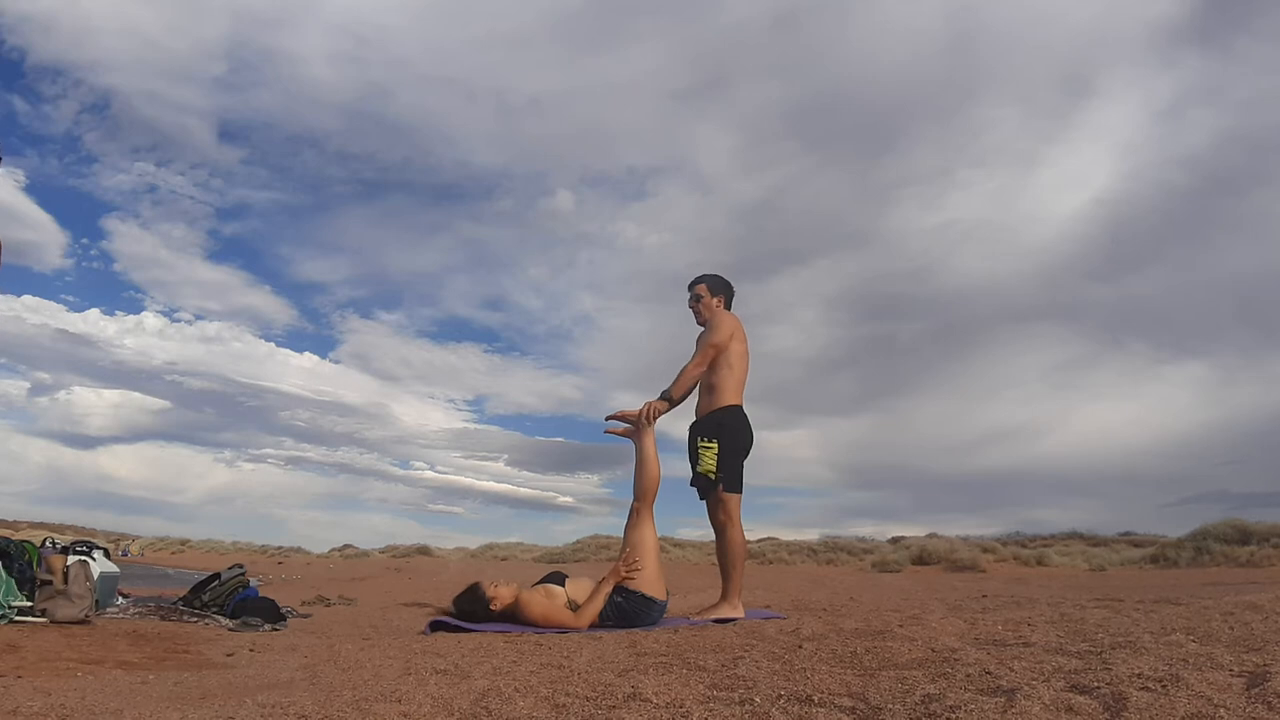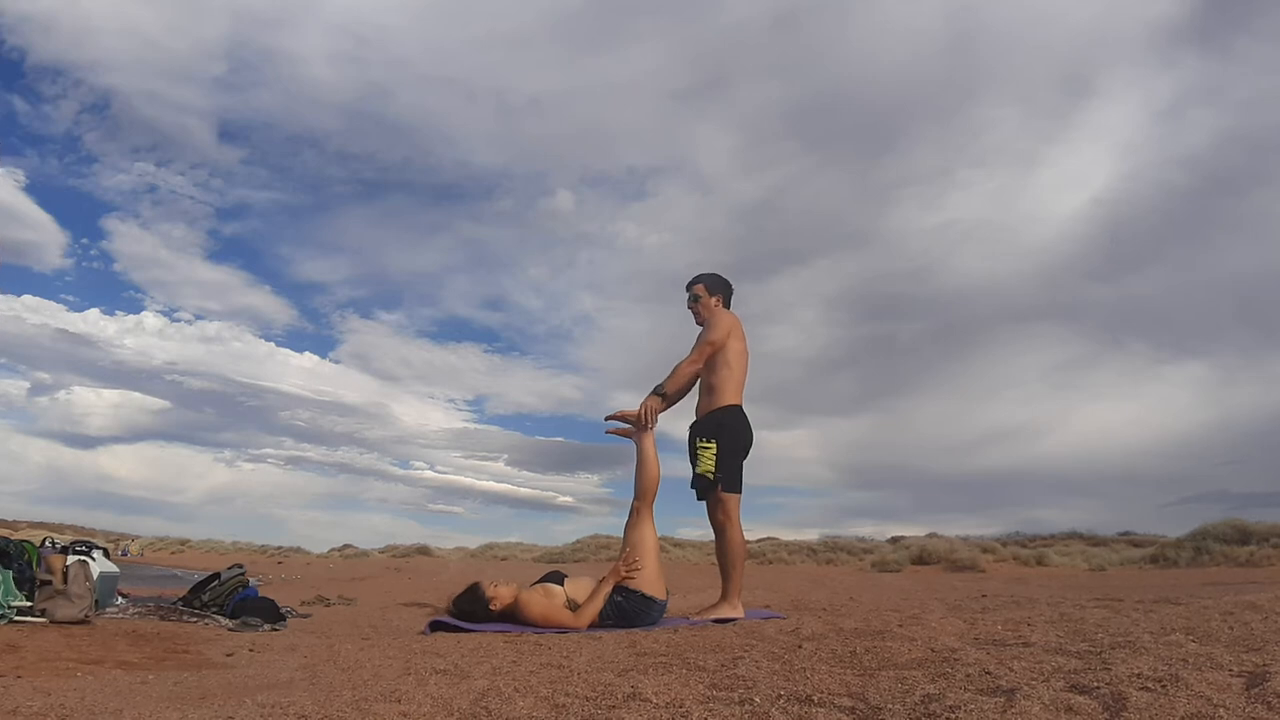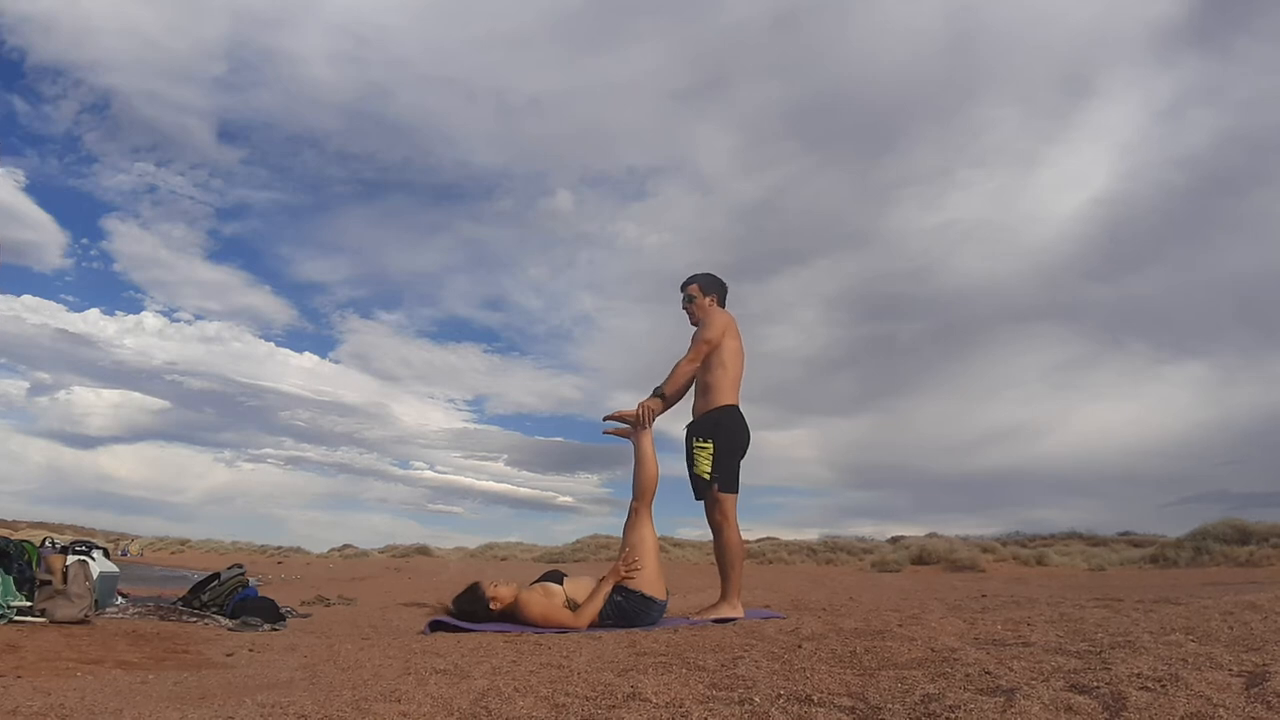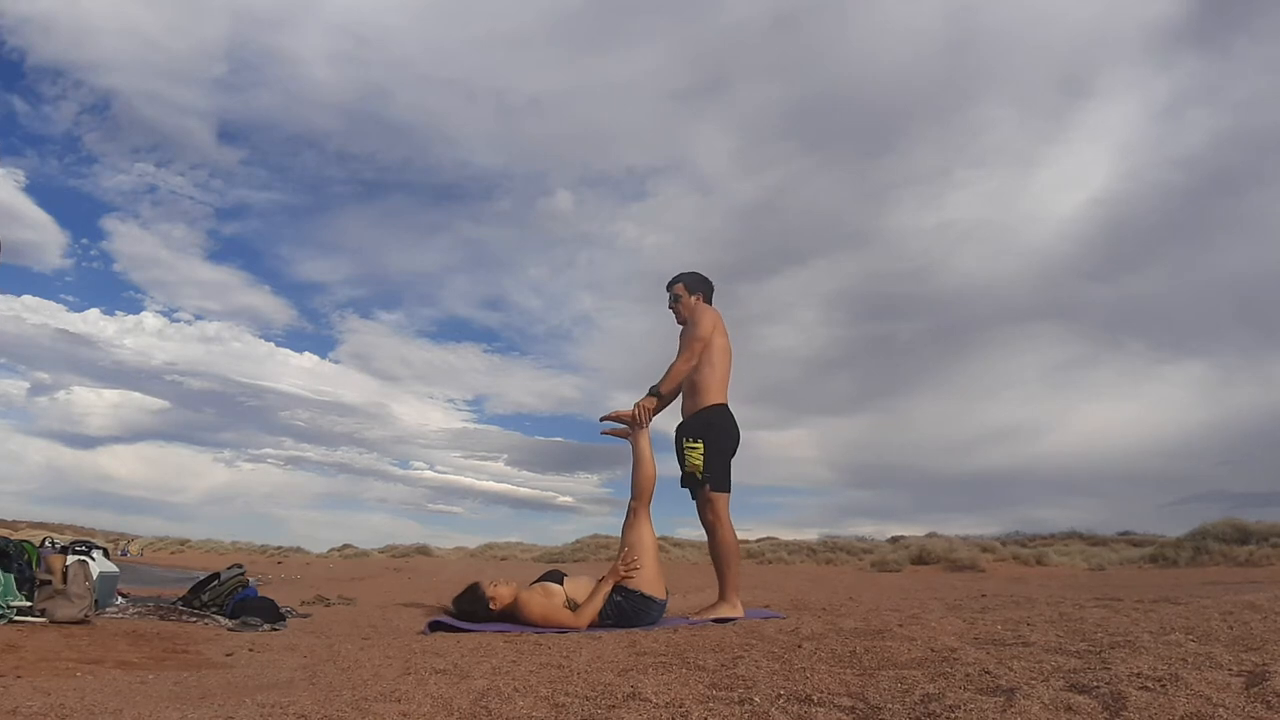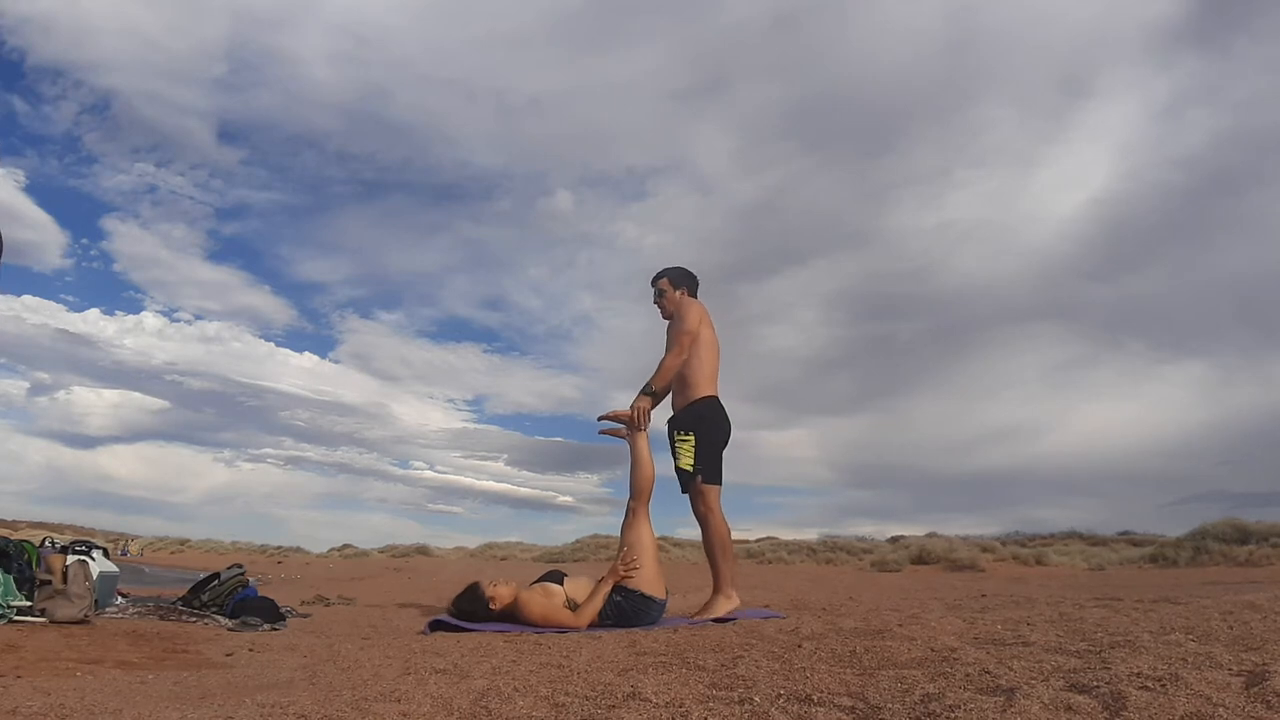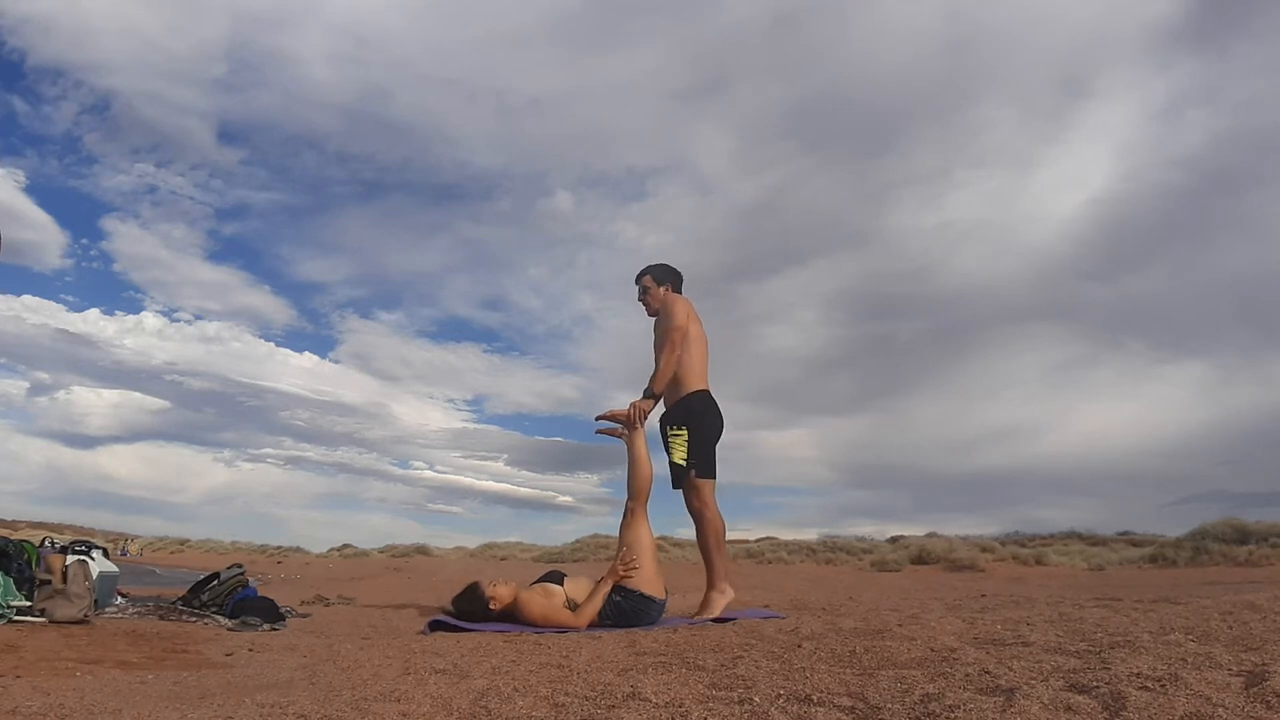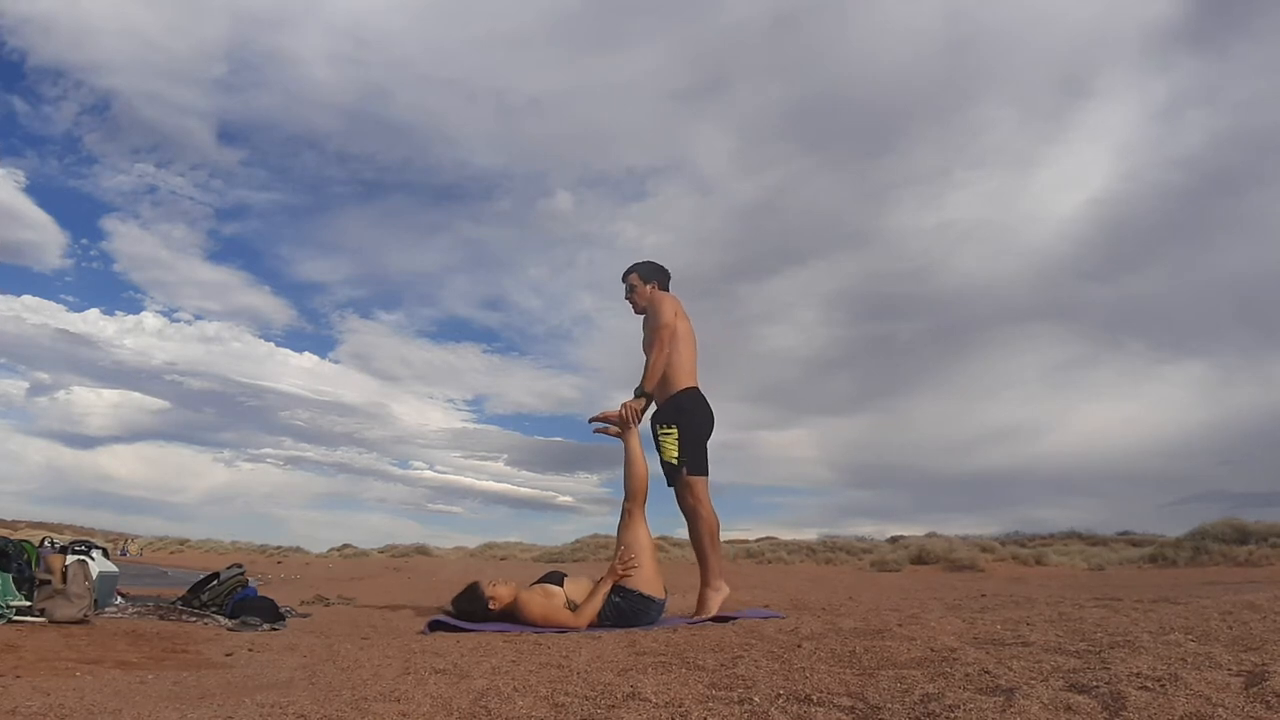
dt=0.3s
person 1, frame 1
left shoulder: (724, 322)
right shoulder: (711, 337)
left elbow: (697, 366)
right elbow: (691, 384)
left wrist: (663, 399)
right wrist: (654, 410)
left hip: (724, 426)
right hip: (715, 429)
left knee: (726, 516)
right knee: (721, 518)
left ankle: (732, 601)
right ankle: (729, 600)
person 1, frame 2
left shoulder: (724, 320)
right shoulder: (713, 334)
left elbow: (693, 363)
right elbow: (688, 383)
left wrist: (655, 395)
right wrist: (652, 410)
left hip: (724, 425)
right hip: (715, 428)
left knee: (726, 516)
right knee: (720, 518)
left ankle: (731, 602)
right ankle: (729, 600)
person 1, frame 3
left shoulder: (718, 319)
right shoulder: (708, 335)
left elbow: (690, 362)
right elbow: (686, 383)
left wrist: (656, 396)
right wrist: (653, 410)
left hip: (720, 425)
right hip: (712, 428)
left knee: (723, 515)
right knee: (717, 517)
left ankle: (731, 601)
right ankle: (728, 600)
person 1, frame 4
left shoulder: (706, 315)
right shoulder: (695, 331)
left elbow: (686, 361)
right elbow: (680, 385)
left wrist: (651, 396)
right wrist: (648, 412)
left hip: (710, 424)
right hip: (702, 426)
left knee: (715, 514)
right knee: (710, 515)
left ankle: (730, 600)
right ankle: (727, 599)
person 1, frame 5
left shoulder: (690, 309)
right shoulder: (682, 325)
left elbow: (676, 357)
right elbow: (673, 380)
left wrist: (645, 394)
right wrist: (643, 410)
left hip: (701, 417)
right hip: (693, 420)
left knee: (707, 505)
right knee: (704, 509)
left ankle: (725, 591)
right ankle: (722, 592)
person 1, frame 6
left shoulder: (676, 304)
right shoulder: (669, 322)
left elbow: (670, 354)
right elbow: (668, 367)
left wrist: (647, 398)
right wrist: (639, 414)
left hip: (693, 411)
right hip: (686, 415)
left knee: (702, 501)
right knee: (697, 504)
left ankle: (718, 586)
right ankle: (716, 587)
person 1, frame 7
left shoulder: (663, 302)
right shoulder: (657, 320)
left elbow: (660, 351)
left wrist: (641, 397)
right wrist: (637, 411)
left hip: (684, 408)
right hip: (678, 413)
left knee: (694, 497)
right knee: (690, 501)
left ankle: (713, 582)
right ankle: (711, 582)
person 2, frame 1
left shoulder: (526, 600)
right shoulder: (524, 603)
right elbow: (578, 621)
right wrist: (610, 580)
left hip: (630, 601)
right hip: (637, 602)
right knee: (641, 508)
left ankle: (641, 438)
right ankle: (645, 432)
person 2, frame 2
left shoulder: (525, 601)
right shoulder: (525, 603)
right elbow: (578, 621)
right wrist: (611, 579)
left hip: (632, 603)
right hip: (637, 603)
right knee: (641, 508)
left ankle: (642, 437)
right ankle: (644, 435)
person 2, frame 3
left shoulder: (525, 599)
right shoulder: (524, 602)
right elbow: (578, 621)
right wrist: (610, 579)
left hip: (631, 601)
right hip: (638, 602)
right knee: (639, 508)
left ankle: (639, 438)
right ankle: (642, 433)
person 2, frame 4
left shoulder: (525, 600)
right shoulder: (525, 603)
right elbow: (578, 620)
right wrist: (610, 579)
left hip: (633, 603)
right hip: (637, 603)
right knee: (638, 508)
left ankle: (636, 436)
right ankle: (640, 432)
person 2, frame 5
left shoulder: (526, 599)
right shoulder: (524, 603)
right elbow: (577, 621)
right wrist: (609, 580)
left hip: (629, 601)
right hip: (637, 602)
right knee: (637, 508)
left ankle: (635, 437)
right ankle: (638, 433)
person 2, frame 6
left shoulder: (525, 599)
right shoulder: (524, 602)
right elbow: (577, 620)
right wrist: (609, 579)
left hip: (631, 603)
right hip: (636, 603)
right knee: (635, 508)
left ankle: (631, 437)
right ankle: (635, 431)
person 2, frame 7
left shoulder: (525, 600)
right shoulder: (524, 603)
right elbow: (577, 621)
right wrist: (608, 579)
left hip: (630, 602)
right hip: (636, 603)
right knee: (632, 509)
left ankle: (628, 436)
right ankle: (629, 431)
